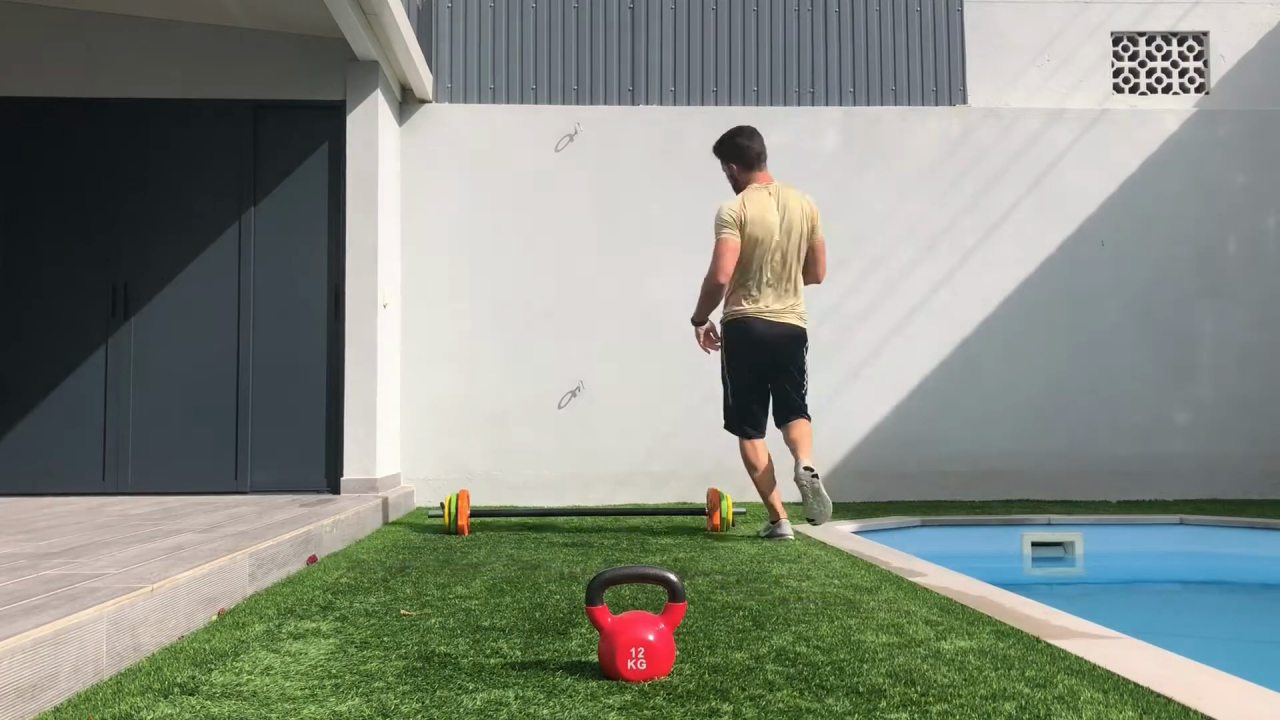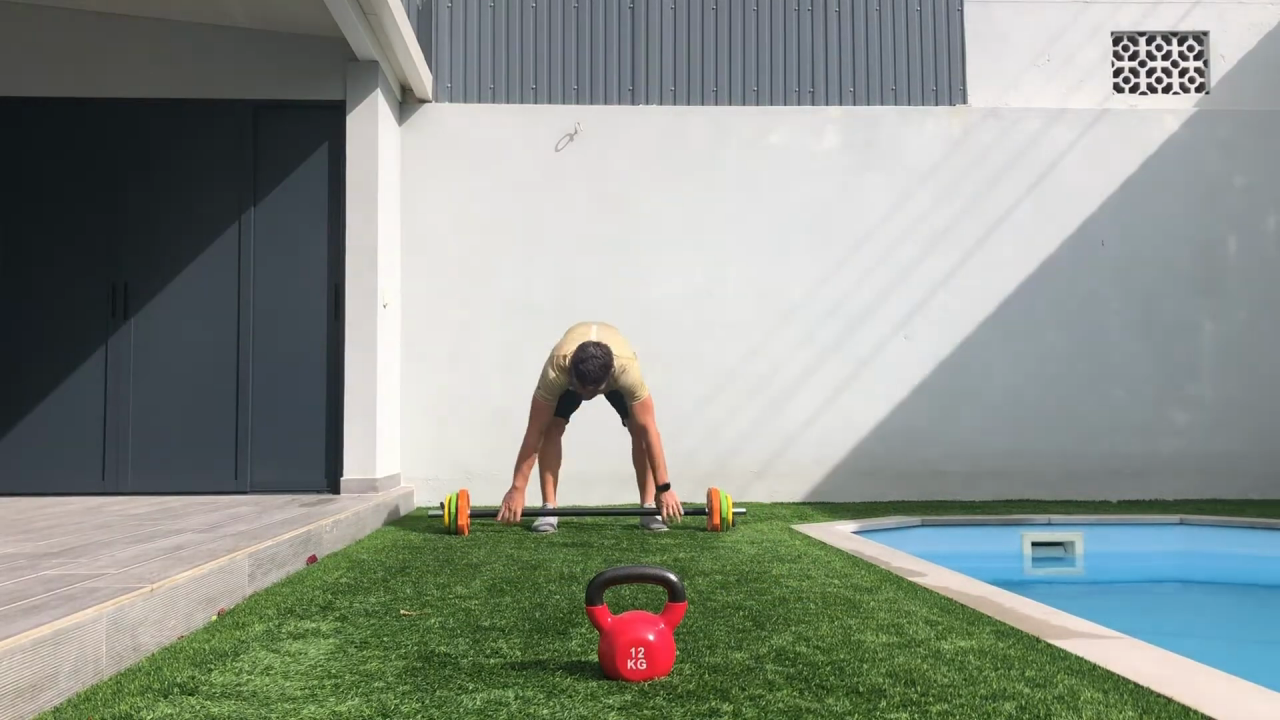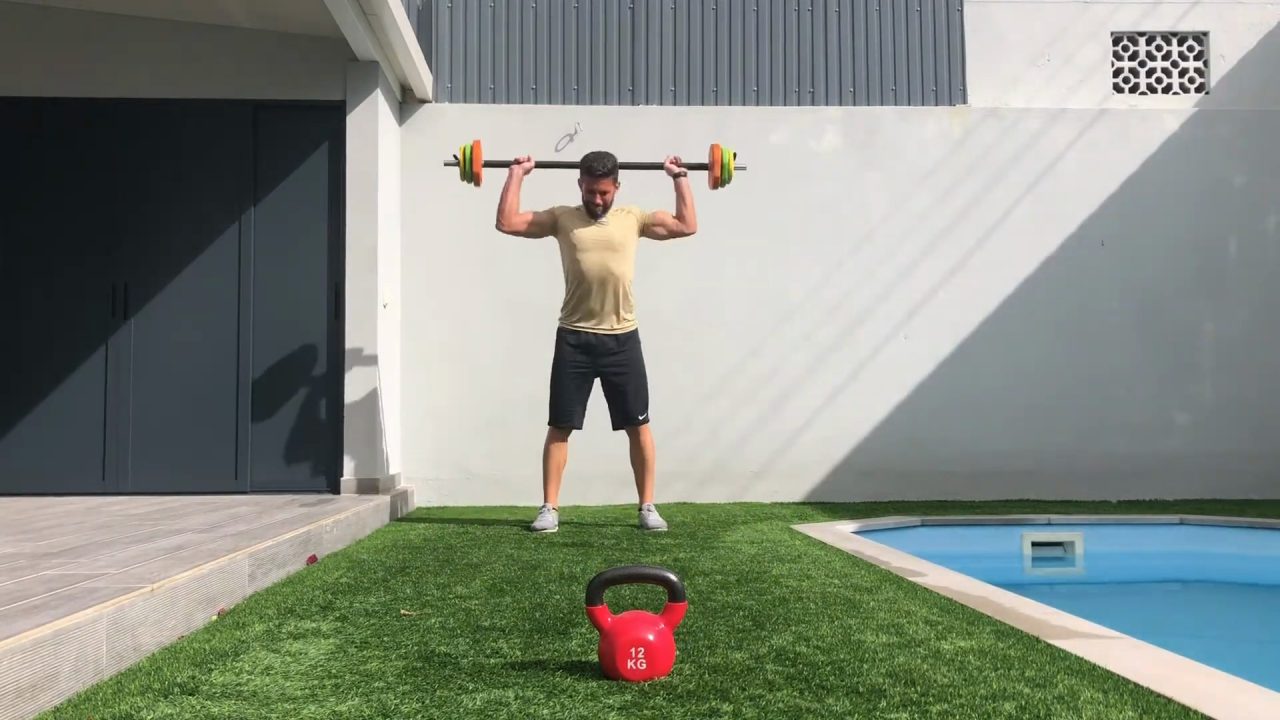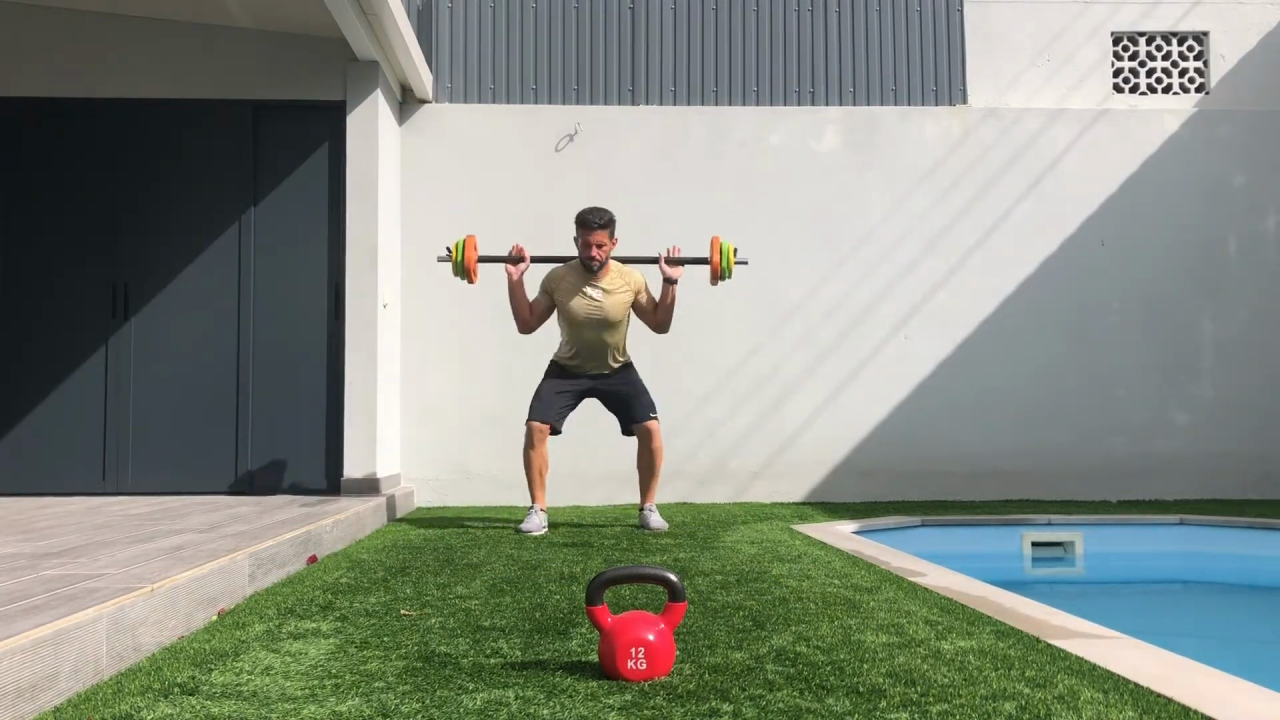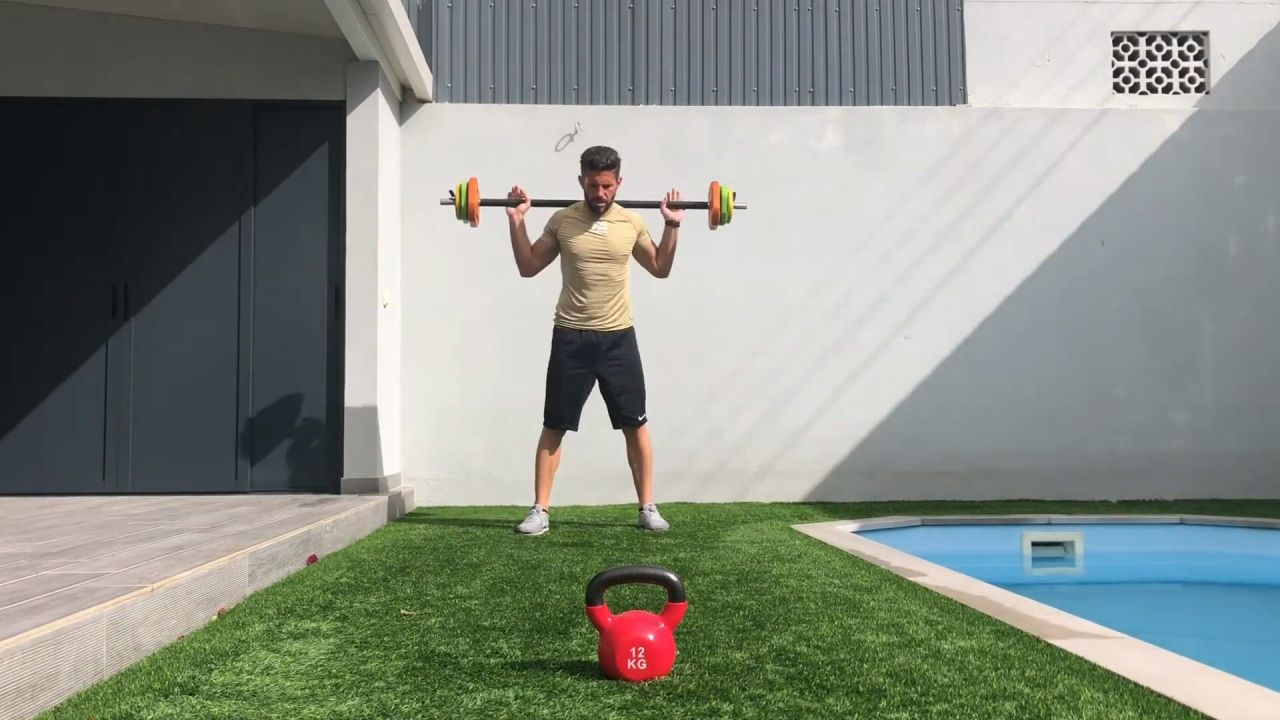
dt=1s
person 1, frame 1
left shoulder: (735, 210)
right shoulder: (803, 206)
left elbow: (720, 278)
right elbow: (817, 270)
left wrist: (699, 318)
left hip: (745, 329)
right hip: (790, 328)
left knee: (750, 431)
right knee: (795, 413)
left ankle: (778, 517)
right ankle: (806, 468)
person 1, frame 2
left shoulder: (627, 370)
right shoulder: (556, 371)
left elbow: (649, 430)
right elbow: (533, 433)
left wrist: (664, 488)
right wrist: (516, 490)
left hip: (614, 360)
right hip: (570, 366)
left knee: (638, 428)
right knee: (552, 428)
left ankle: (648, 507)
right ankle: (549, 508)
person 1, frame 3
left shoulder: (632, 217)
right shoulder: (562, 217)
left elbow: (687, 226)
right elbow: (506, 223)
left wrist: (679, 178)
right wrist: (516, 175)
left hip: (622, 338)
right hip: (574, 339)
left knee: (638, 425)
right knee: (560, 426)
left ankle: (647, 507)
right ankle: (549, 508)
person 1, frame 4
left shoulder: (630, 279)
right shoulder: (558, 279)
left elbow: (660, 325)
right elbow: (526, 325)
left wrist: (670, 285)
right wrist: (516, 282)
left hip: (616, 370)
right hip: (568, 370)
left knee: (650, 428)
right knee: (536, 427)
left ankle: (648, 507)
right ankle: (539, 510)
person 1, frame 5
left shoulder: (632, 222)
right shoulder: (562, 220)
left elbow: (660, 269)
right elbow: (528, 268)
left wrist: (672, 226)
right wrist: (517, 222)
left hip: (618, 338)
right hip: (570, 337)
left knee: (635, 425)
right knee: (554, 428)
left ankle: (647, 508)
right ankle: (540, 510)
